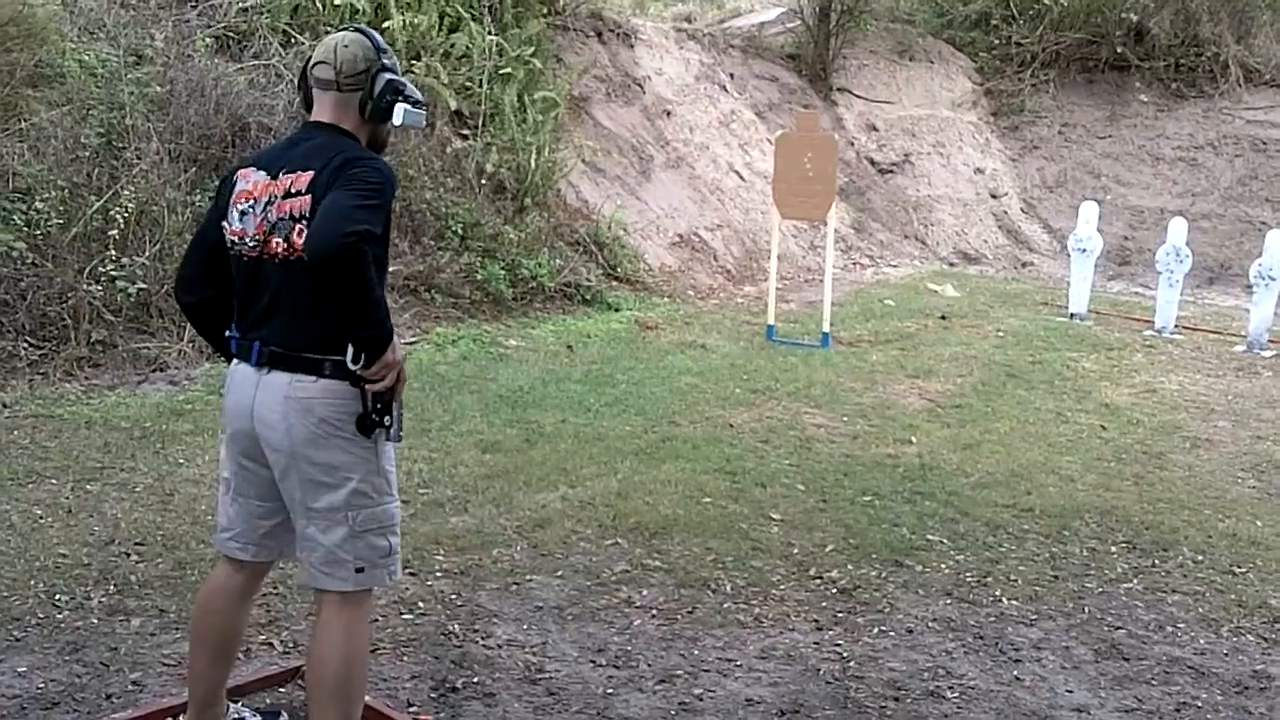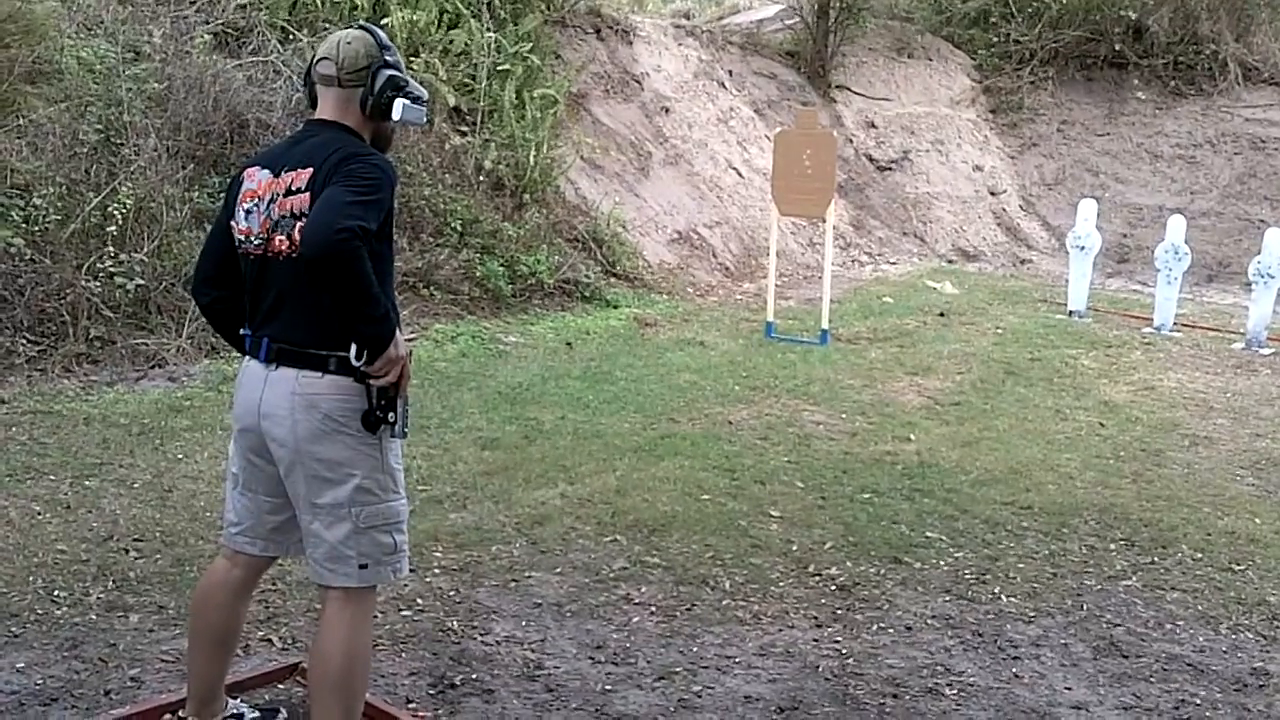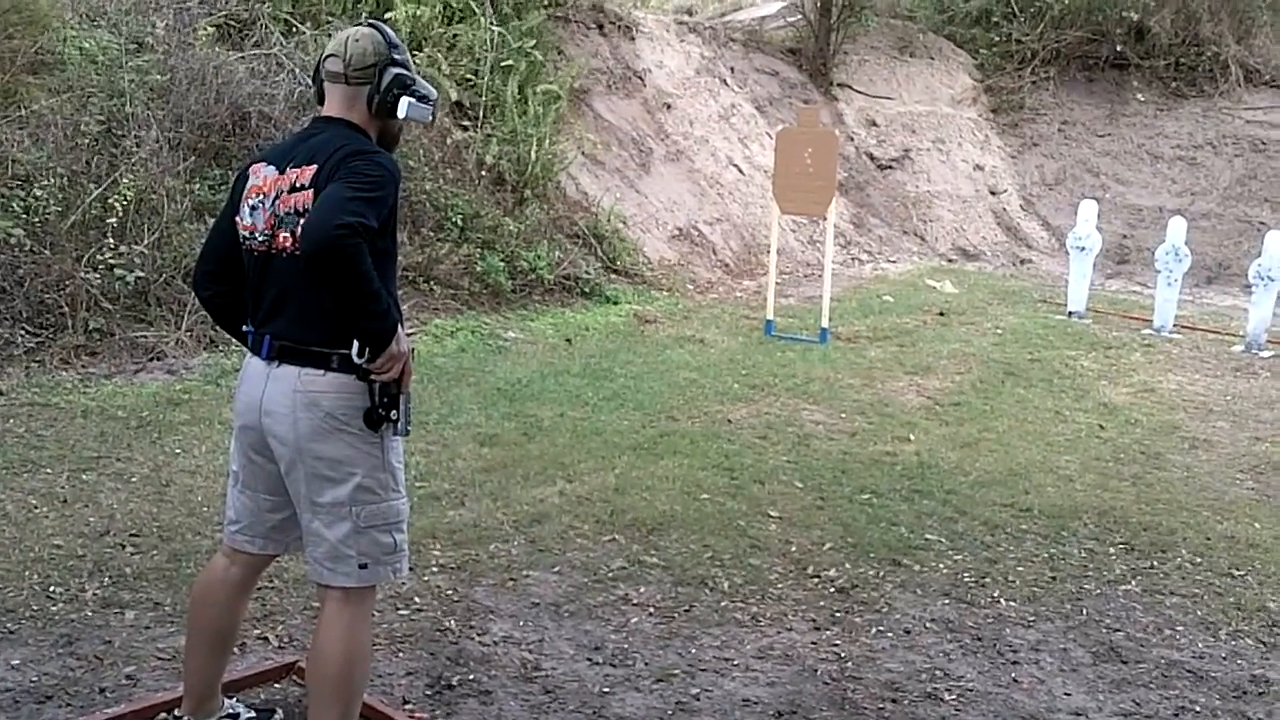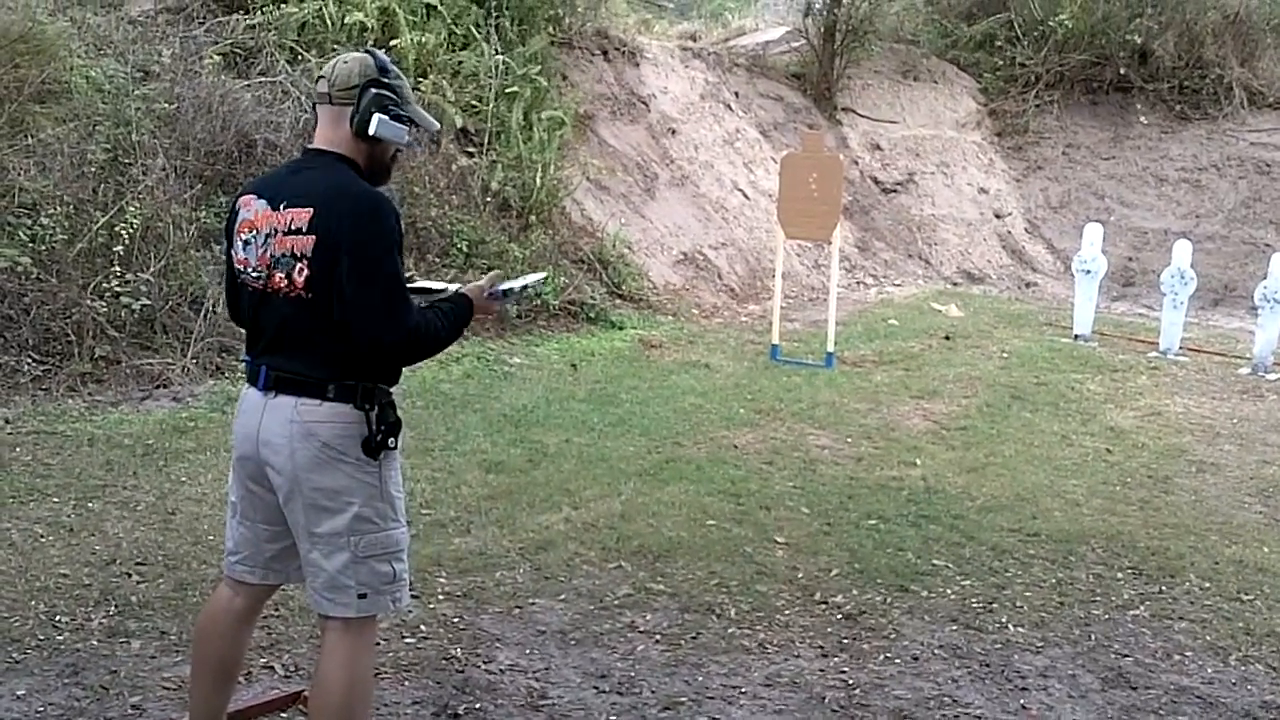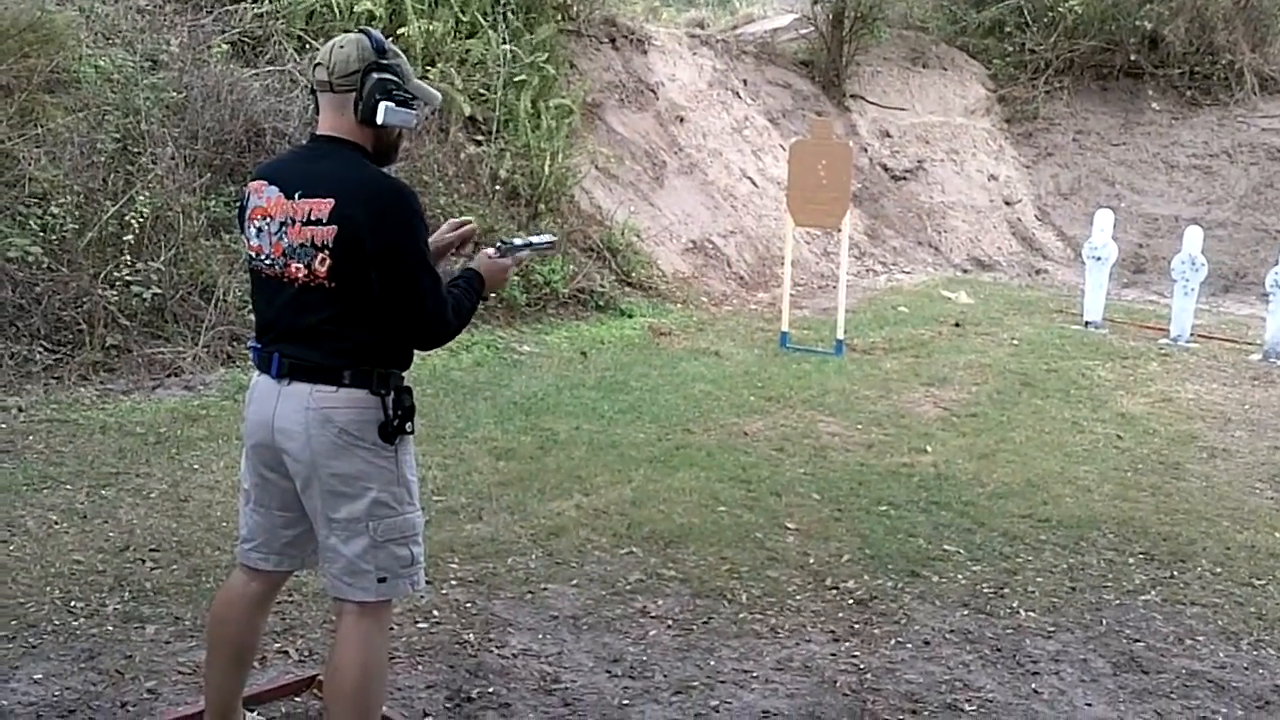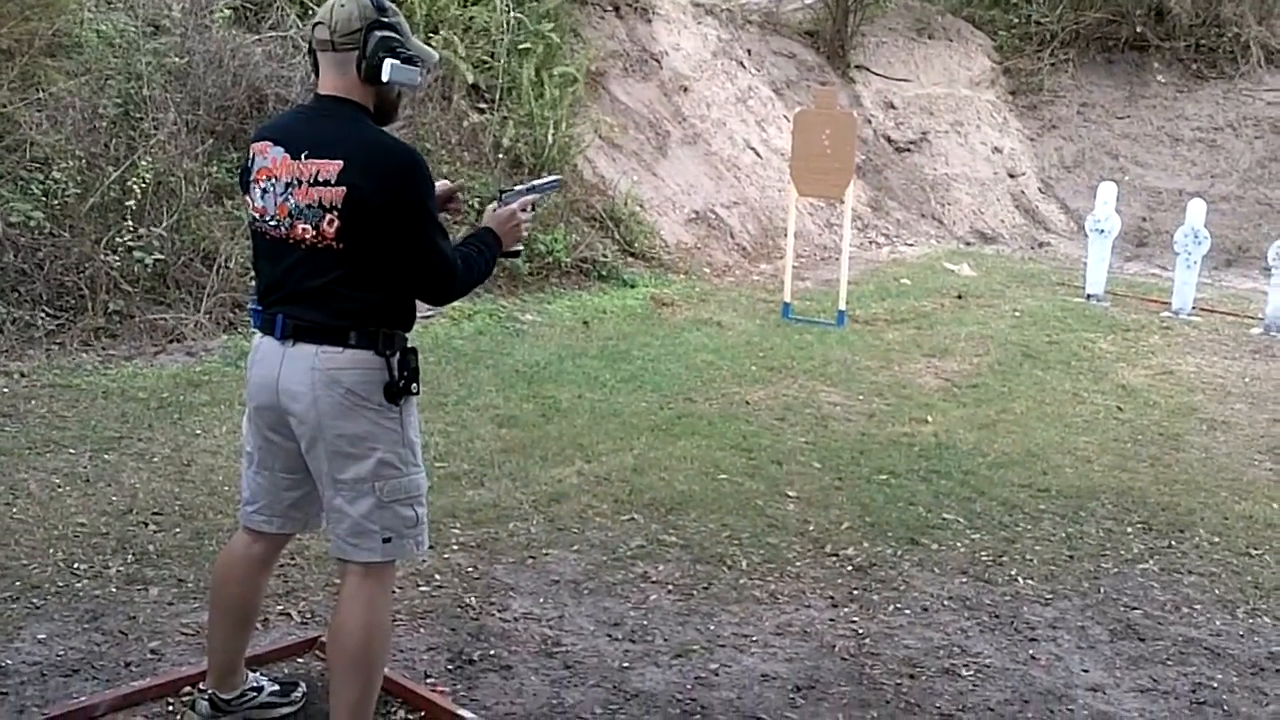
dt=0.7s
person 1, frame 1
left shoulder: (247, 173)
right shoulder: (363, 170)
left elbow: (195, 286)
right elbow: (338, 246)
left wrist: (246, 352)
right wrist: (379, 339)
left hip: (246, 389)
right hip: (324, 402)
left knee: (239, 561)
right knee: (345, 591)
person 1, frame 2
left shoulder: (256, 170)
right shoulder: (364, 166)
left elbow: (211, 285)
right elbow: (331, 244)
right wrist: (382, 335)
left hip: (256, 386)
right hip: (333, 399)
left knee: (241, 555)
right knee: (349, 588)
person 1, frame 3
left shoulder: (263, 165)
right shoulder: (367, 162)
left elbow: (212, 278)
right elbow: (331, 240)
right wrist: (383, 329)
left hip: (258, 382)
right hip: (332, 397)
left knee: (240, 553)
right knee: (349, 587)
person 1, frame 4
left shoulder: (254, 196)
right shoulder: (361, 206)
right elbow: (389, 337)
right wrist: (462, 306)
left hip: (258, 410)
right hip: (334, 427)
left knee: (242, 584)
right knee: (349, 614)
person 1, frame 5
left shoulder: (264, 183)
right shoulder: (382, 196)
right elbow: (426, 327)
left wrist: (425, 248)
right wrist: (476, 280)
left hip: (269, 397)
right hip: (346, 413)
left knee: (255, 571)
right knee: (364, 603)
person 1, frame 6
left shoulder: (266, 142)
right shoulder: (390, 160)
right elbow: (437, 281)
right wrist: (492, 237)
left hip: (271, 357)
right hip: (351, 375)
left knee: (258, 531)
right knee: (369, 563)
